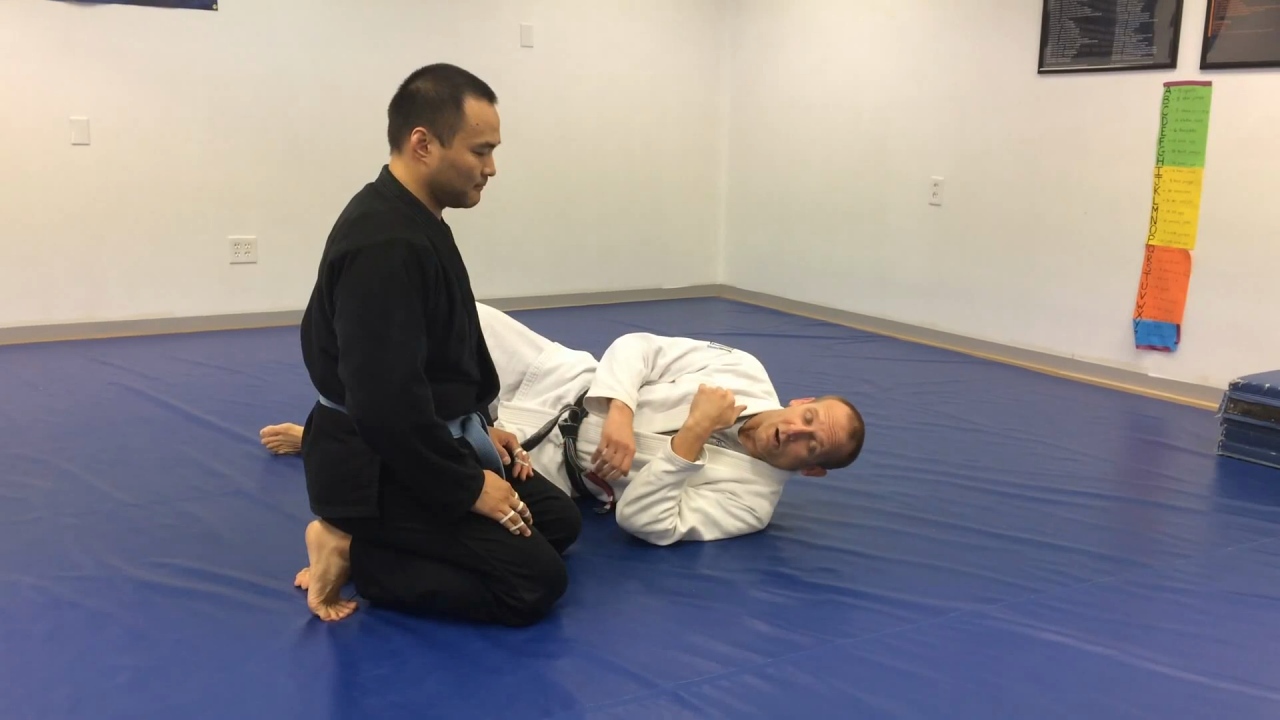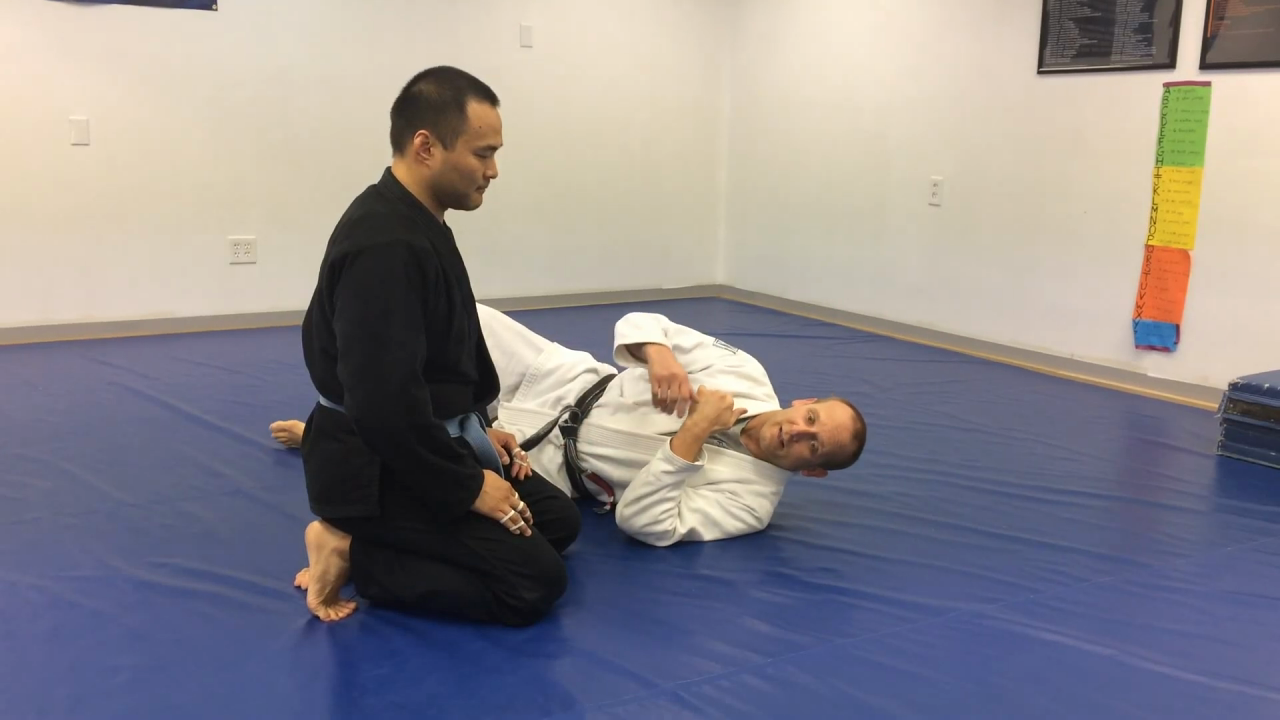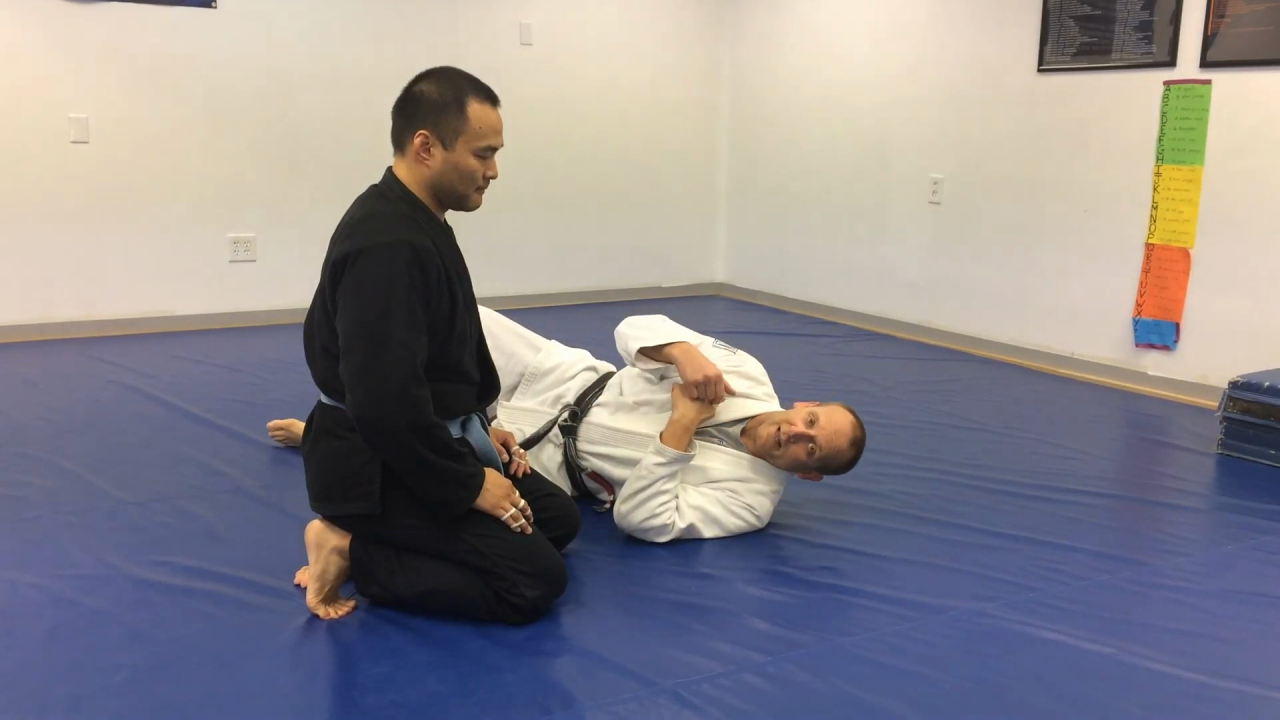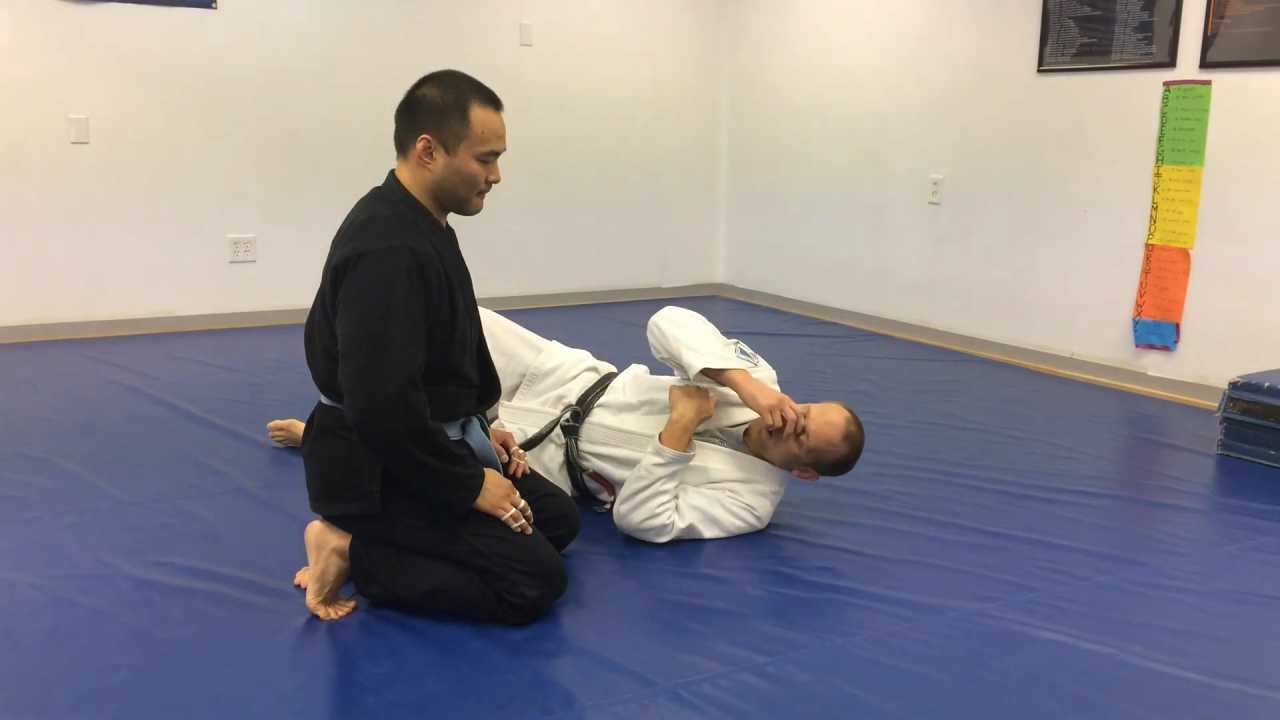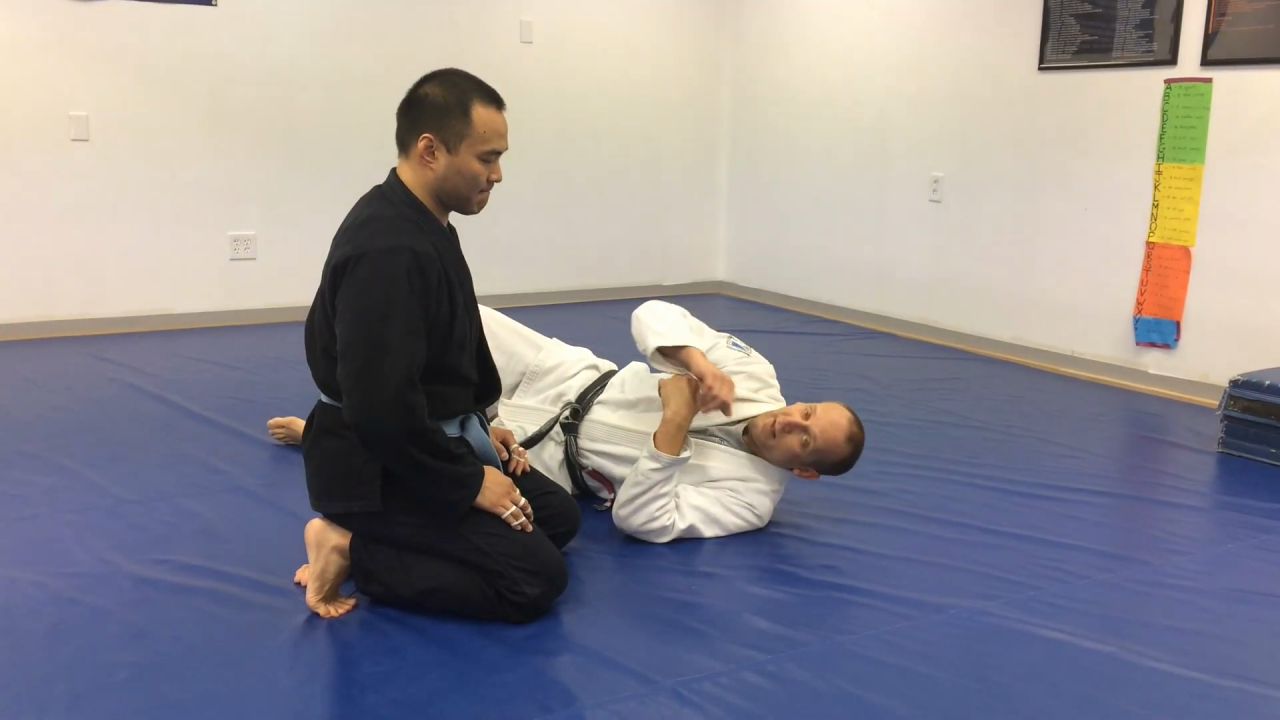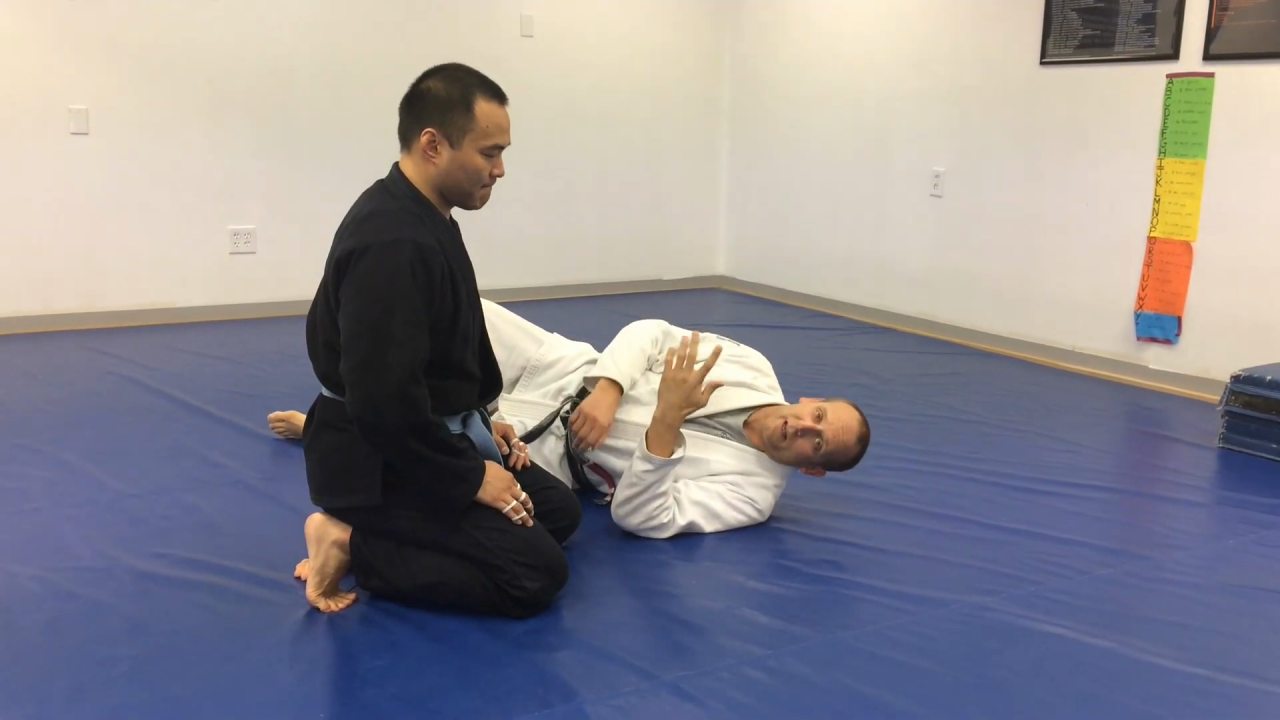
dt=0.7s
person 1, frame 1
left shoulder: (751, 499)
right shoulder: (745, 372)
left elbow: (643, 518)
right elbow: (639, 348)
left wrist: (695, 434)
right wrist: (620, 412)
left hip: (552, 461)
right hip: (572, 383)
person 1, frame 2
left shoulder: (752, 499)
right shoulder: (745, 374)
left elbow: (643, 521)
right elbow: (635, 324)
left wrist: (694, 435)
right wrist: (659, 355)
left hip: (552, 461)
right hip: (575, 383)
person 1, frame 3
left shoulder: (751, 498)
right shoulder: (746, 376)
left elbow: (640, 518)
right elbow: (633, 331)
left wrist: (682, 427)
right wrist: (686, 352)
left hip: (553, 457)
right hip: (577, 379)
person 1, frame 4
left shoulder: (752, 499)
right shoulder: (759, 378)
left elbow: (640, 518)
right elbow: (667, 324)
left wrist: (683, 426)
right wrist: (743, 382)
left hip: (555, 458)
right hip: (579, 380)
person 1, frame 5
left shoulder: (752, 498)
right shoulder: (756, 379)
left elbow: (640, 519)
right elbow: (652, 315)
left wrist: (674, 424)
right wrist: (700, 362)
left hip: (552, 455)
right hip: (576, 377)
person 1, frame 6
left shoulder: (752, 492)
right shoulder: (752, 367)
left elbow: (640, 515)
right elbow: (650, 335)
left wrist: (668, 419)
right wrist: (608, 388)
left hip: (554, 449)
right hip: (572, 372)
person 2, frame 1
left shoulder: (412, 221)
right shoulder: (384, 245)
right elbow: (386, 404)
left wrist: (479, 431)
right wrist: (467, 487)
left hip: (424, 441)
right hip: (377, 465)
left knee: (557, 521)
right knee: (534, 581)
left ankle: (369, 542)
right ankle: (351, 552)
person 2, frame 2
left shoulder: (415, 223)
right shoulder: (384, 246)
right elbow: (384, 404)
left wrist: (476, 430)
right wrist: (467, 486)
left hip: (424, 442)
right hip: (377, 464)
left knee: (556, 521)
right knee: (533, 582)
left ankle: (369, 540)
right ankle: (351, 553)
person 2, frame 3
left shoulder: (414, 222)
right shoulder: (385, 246)
right elbow: (385, 404)
left wrist: (476, 433)
right wrist: (467, 484)
left hip: (422, 443)
right hip: (376, 464)
left knee: (557, 519)
right knee: (534, 580)
left ankle: (380, 539)
right ankle: (352, 551)
person 2, frame 4
left shoulder: (421, 224)
right shoulder: (387, 250)
right elbow: (382, 407)
left wrist: (477, 433)
right wrist: (468, 483)
left hip: (427, 443)
right hip: (378, 464)
left knee: (557, 519)
right knee: (533, 580)
left ankle: (374, 539)
right ankle: (353, 552)
person 2, frame 5
left shoulder: (422, 223)
right shoulder: (386, 250)
right elbow: (380, 407)
left wrist: (474, 429)
right wrist: (467, 481)
left hip: (430, 439)
right hip: (377, 464)
left knee: (558, 516)
right knee: (535, 578)
left ankle: (369, 538)
right ankle: (353, 549)
person 2, frame 6
left shoulder: (425, 217)
right shoulder: (390, 244)
right elbow: (383, 401)
left wrist: (477, 423)
right wrist: (468, 476)
left hip: (430, 434)
right hip: (378, 458)
left knee: (558, 511)
right knee: (535, 574)
left ankle: (385, 533)
right ankle: (353, 545)
